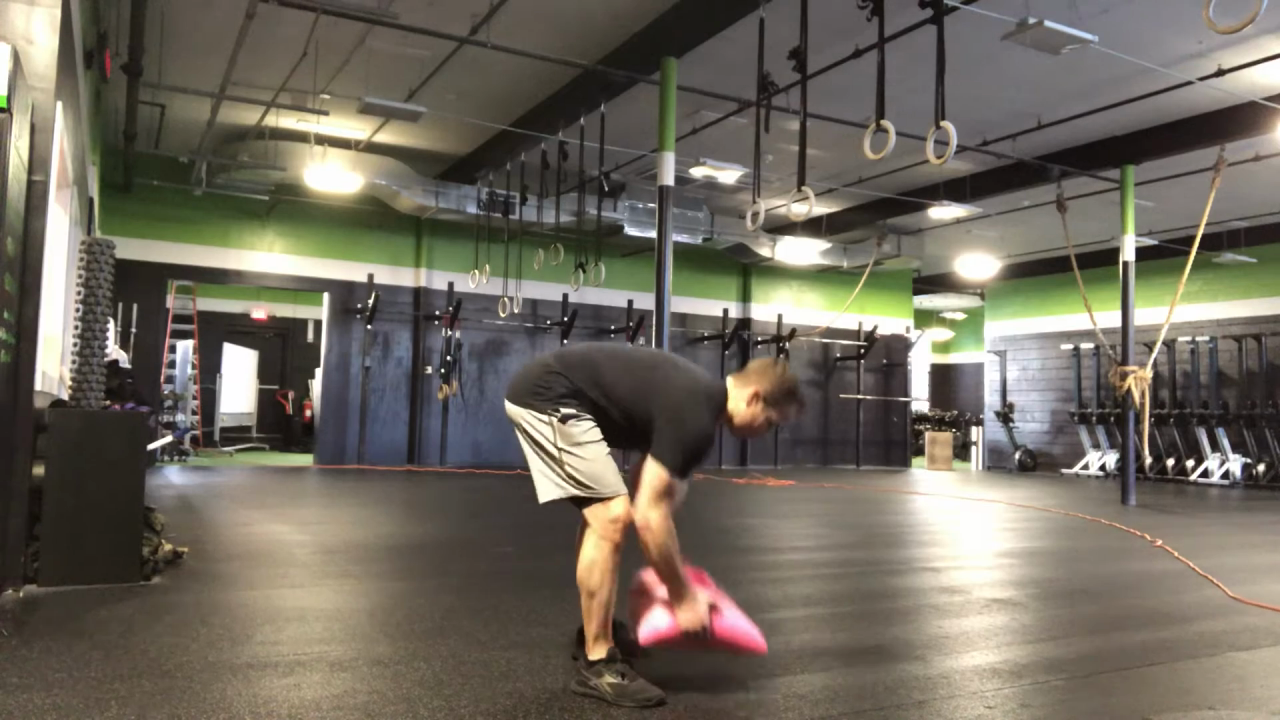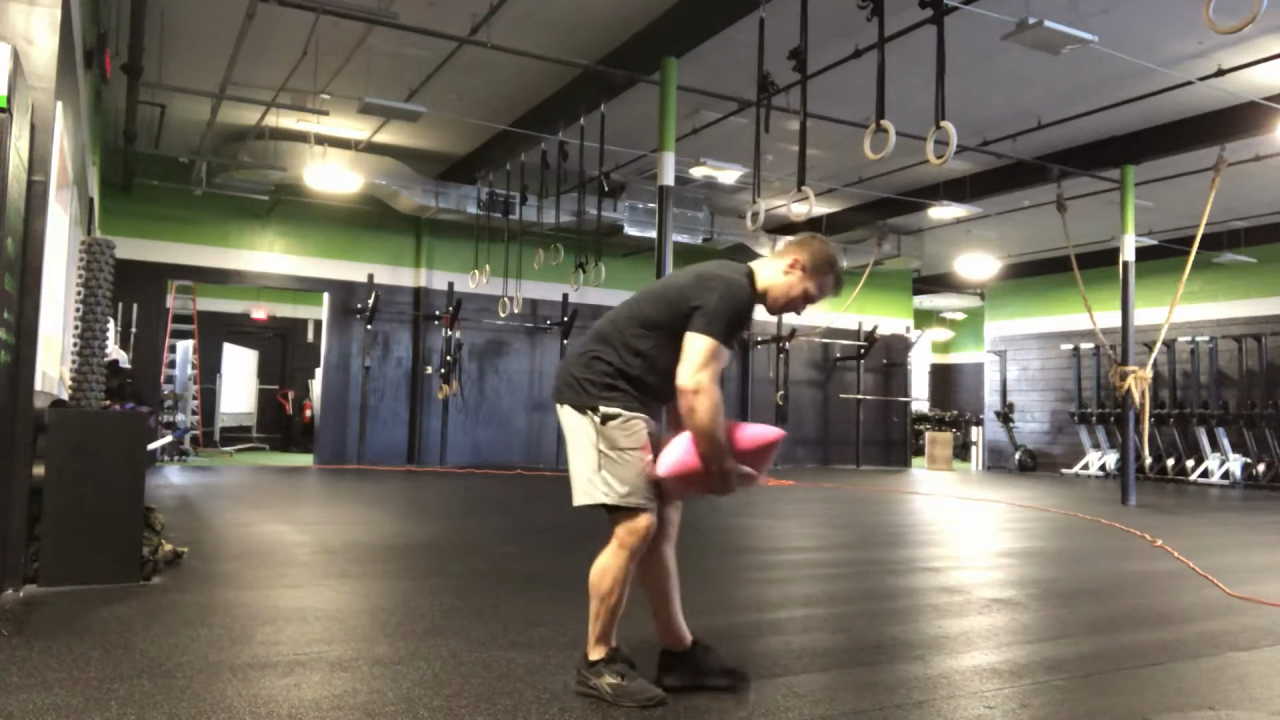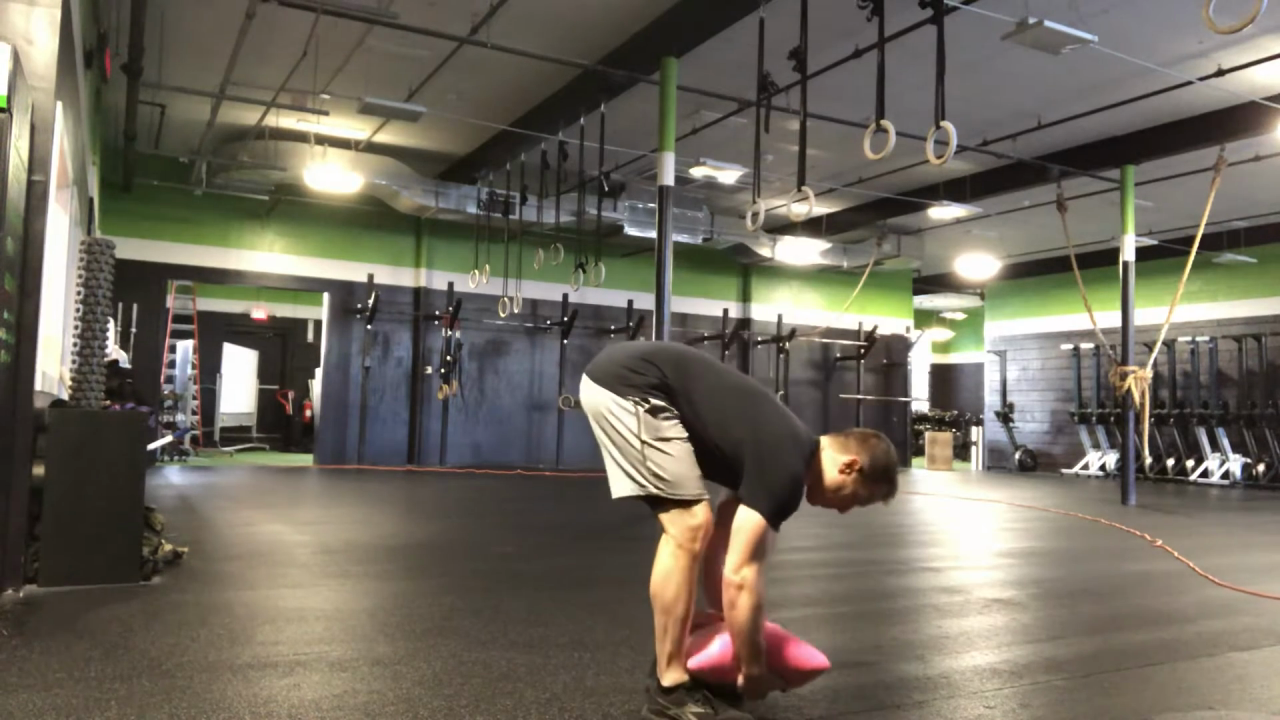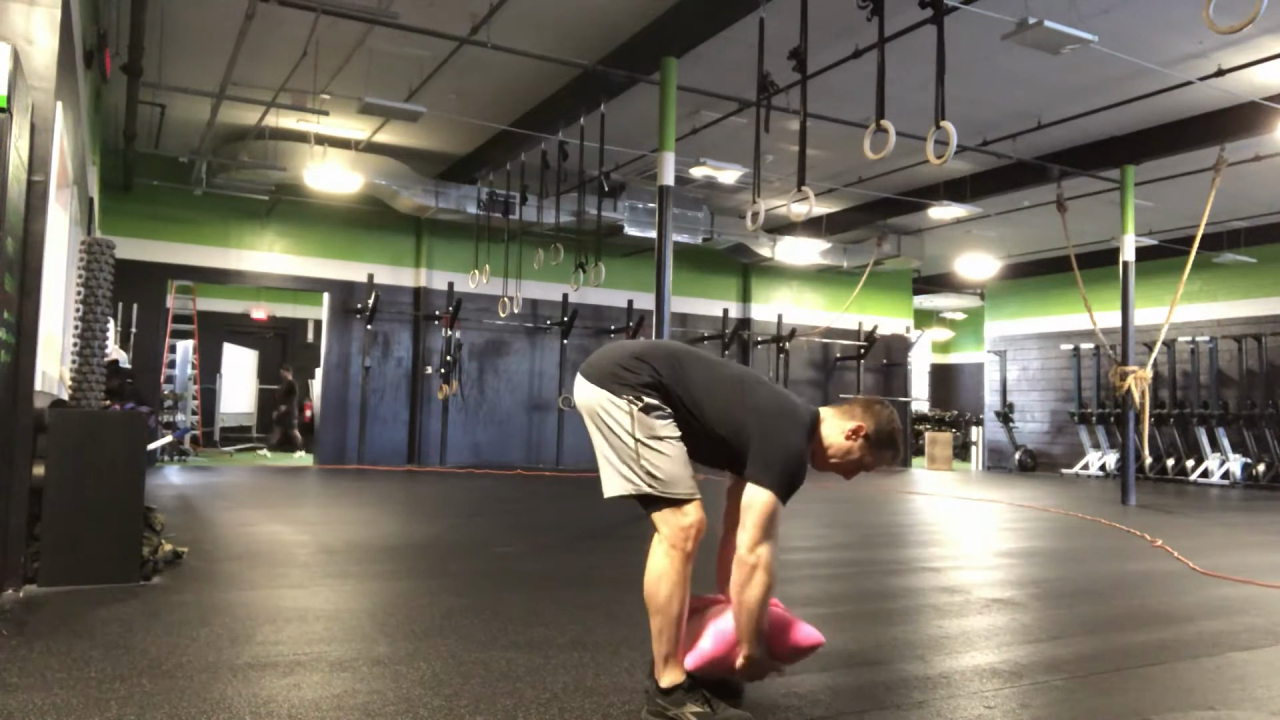
dt=1s
person 1, frame 1
left shoulder: (699, 393)
right shoulder: (696, 414)
left elbow: (648, 498)
right elbow: (649, 515)
left wrist: (653, 569)
right wrist: (684, 601)
left hip: (543, 391)
right hip: (549, 397)
left knee: (599, 514)
right knee: (609, 517)
left ankle: (596, 632)
right ankle: (598, 664)
person 1, frame 2
left shoulder: (725, 287)
right shoulder: (731, 290)
left elbow: (679, 381)
right elbow: (696, 384)
left wrist: (691, 452)
right wrist: (722, 466)
left hip: (622, 396)
right hip: (599, 394)
left knee: (662, 516)
right knee: (635, 526)
left ankle: (679, 654)
right ankle: (598, 663)
person 1, frame 3
left shoulder: (783, 449)
right shoulder: (786, 468)
left elbow: (720, 543)
right elbow: (739, 574)
left wrist: (720, 620)
right wrist: (754, 671)
left hip: (614, 375)
right hip: (626, 384)
left knee: (687, 530)
right knee: (689, 530)
left ankle: (673, 662)
person 1, frame 4
left shoulder: (783, 423)
right shoulder: (789, 441)
left elbow: (737, 531)
right elbow: (754, 553)
left wrist: (726, 608)
right wrist: (751, 652)
left hip: (609, 378)
right hip: (621, 384)
left knee: (675, 527)
right knee: (682, 528)
left ankle: (674, 659)
